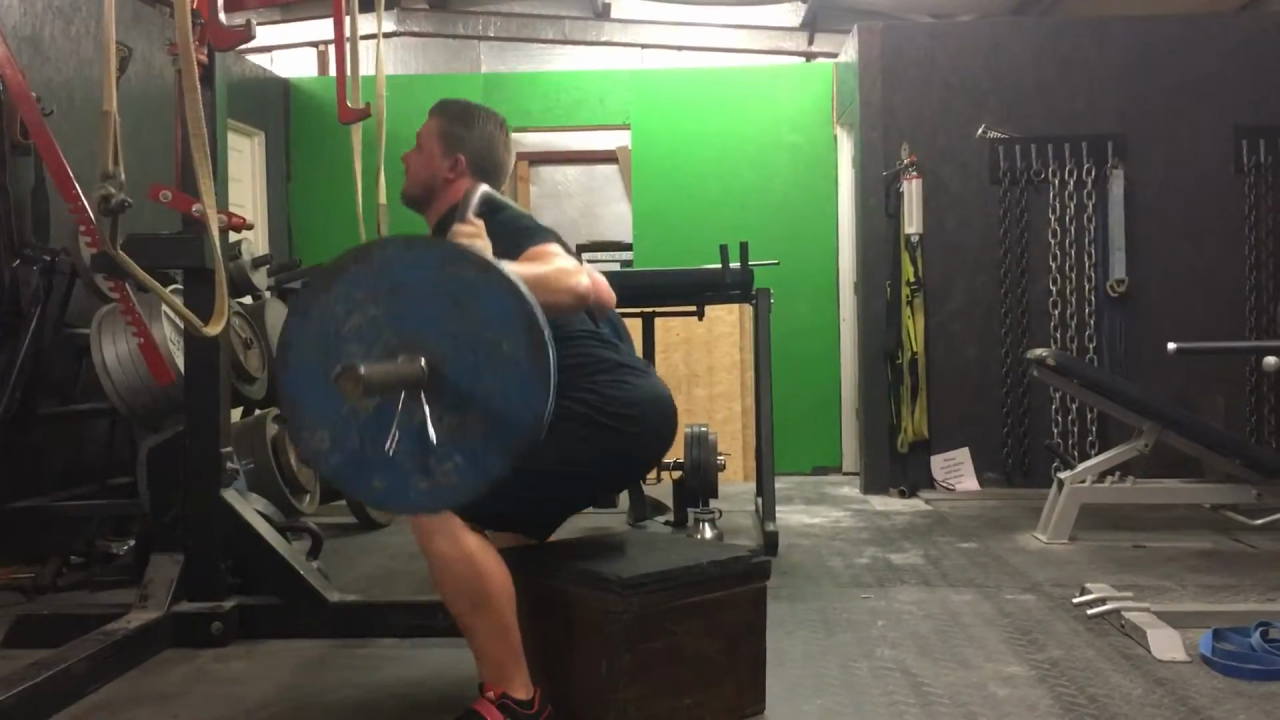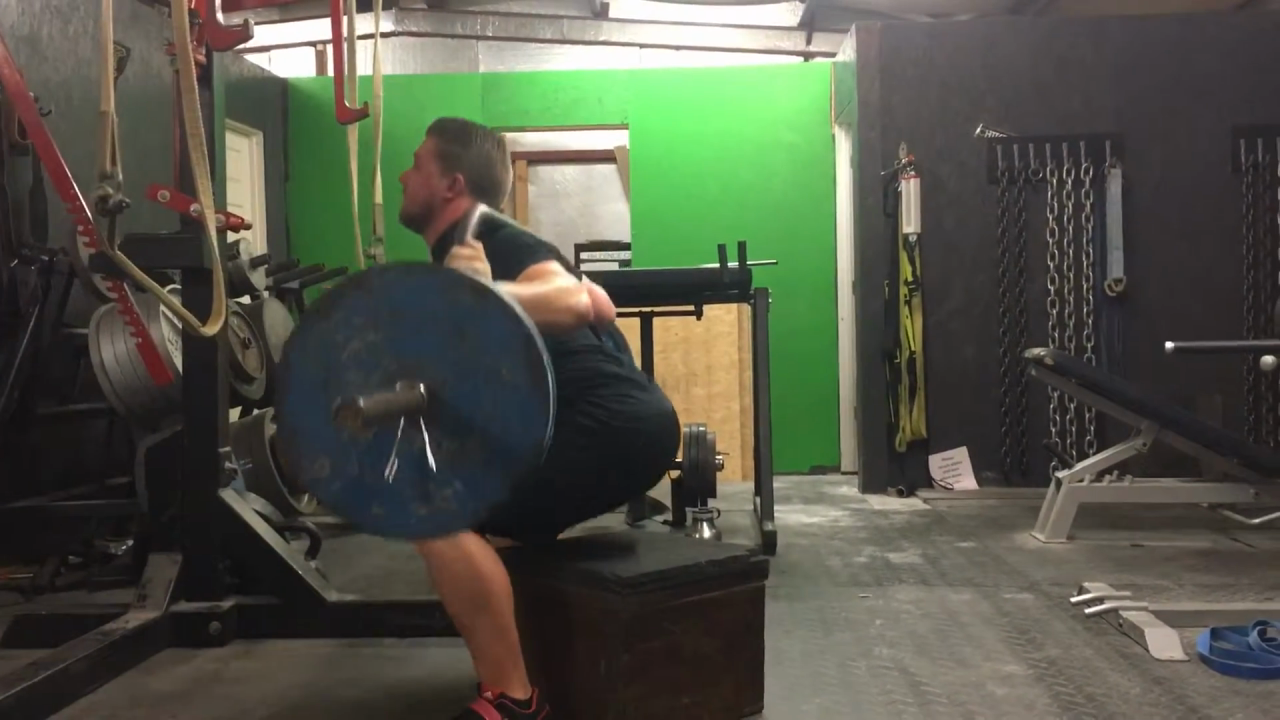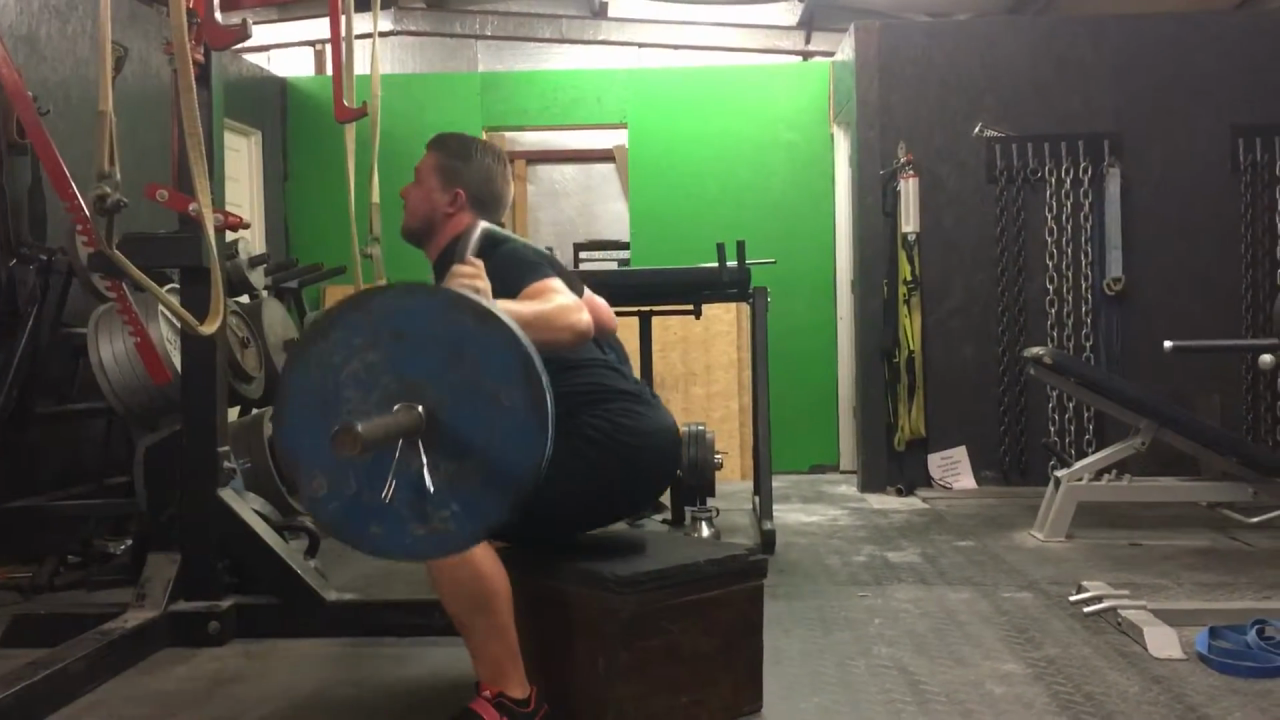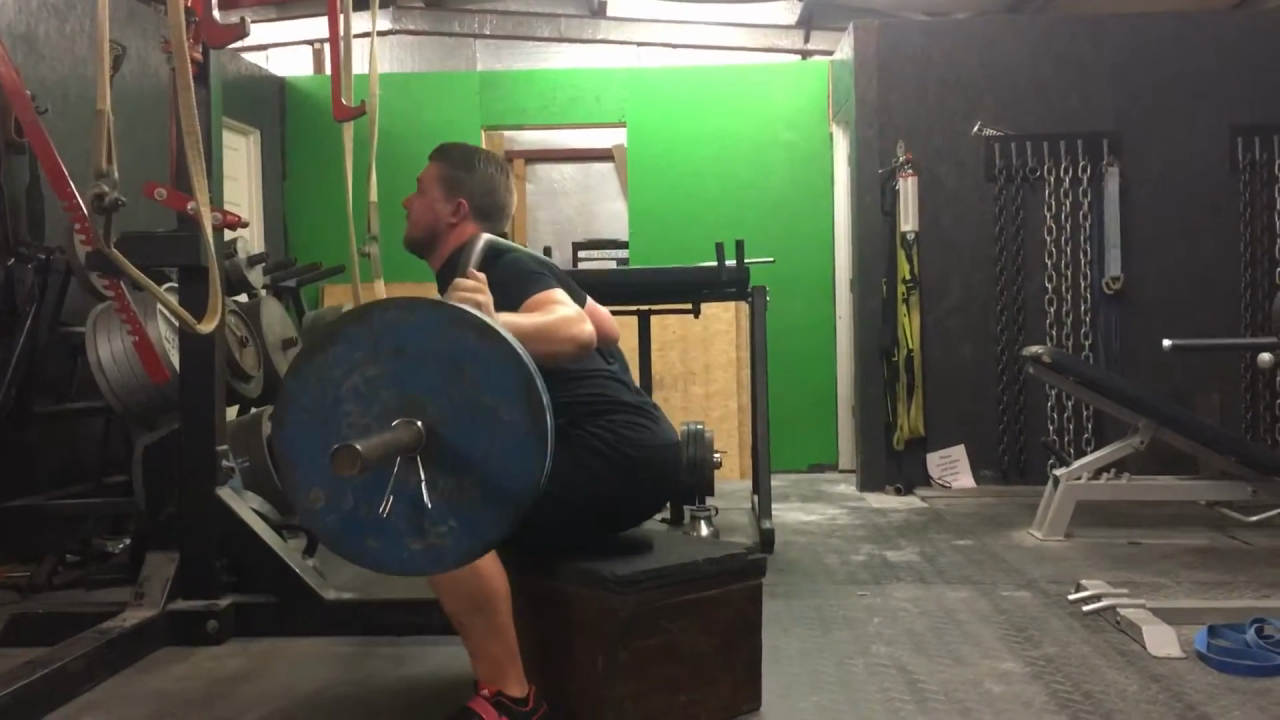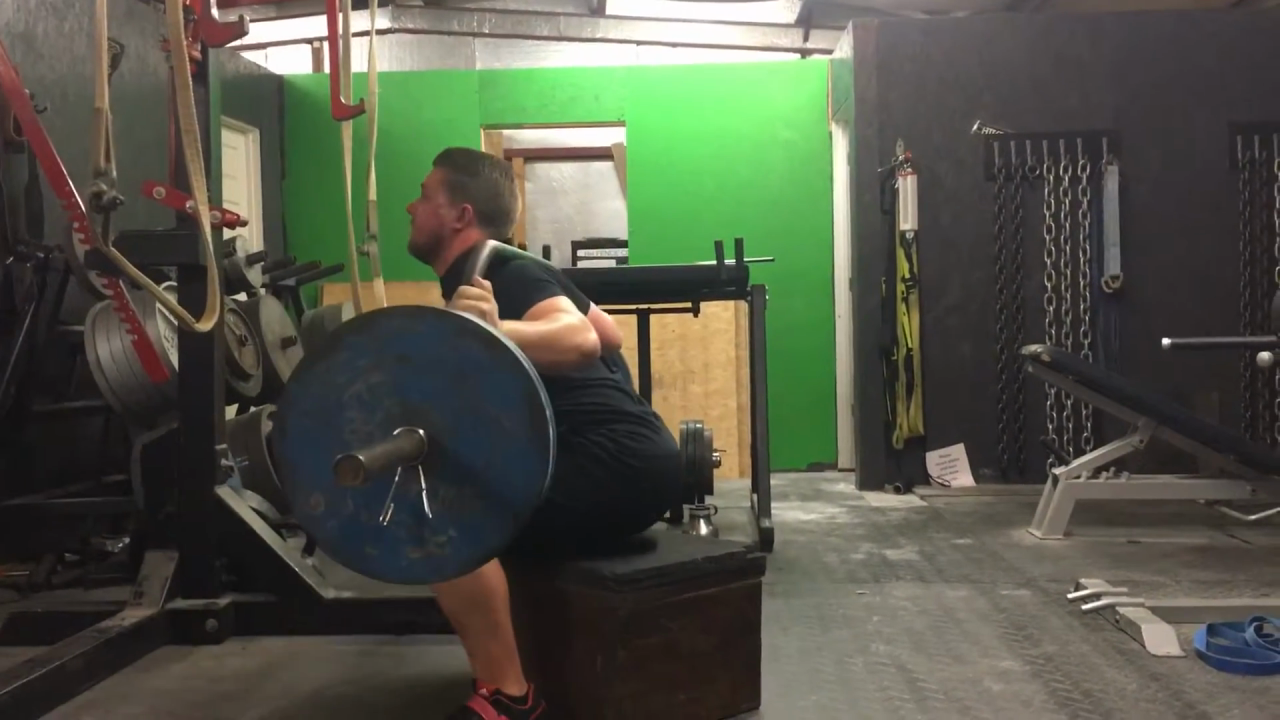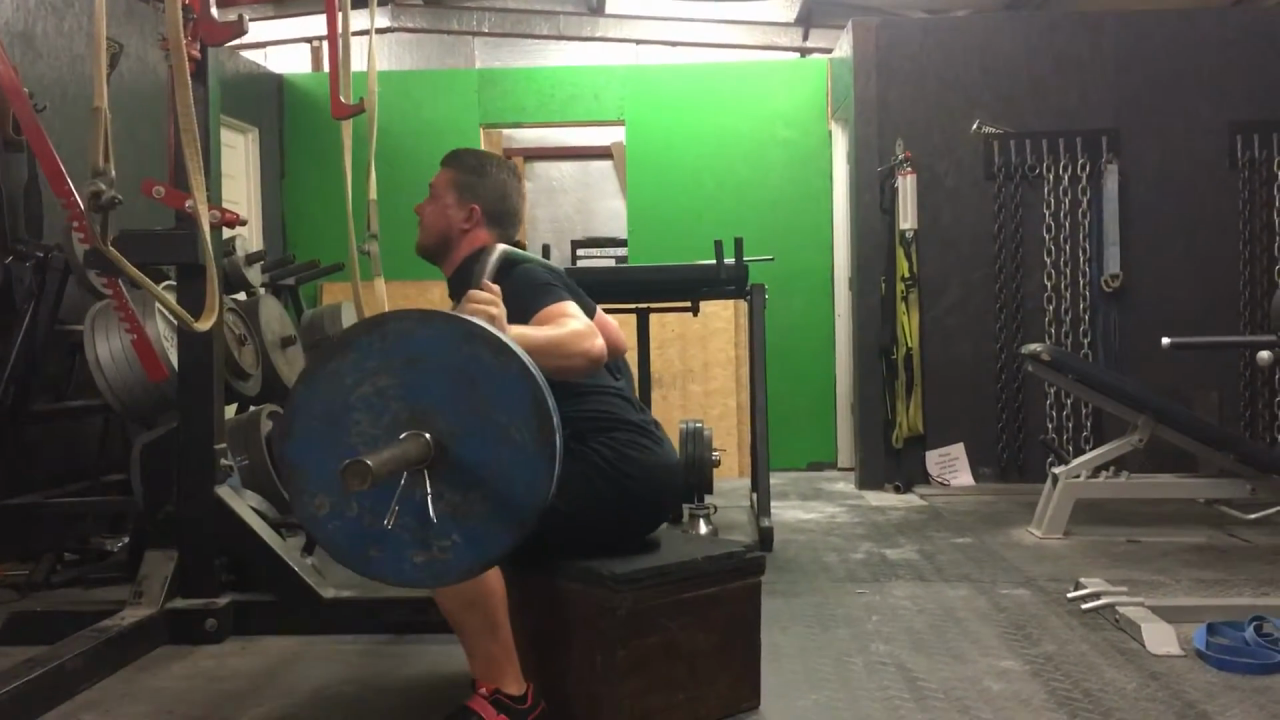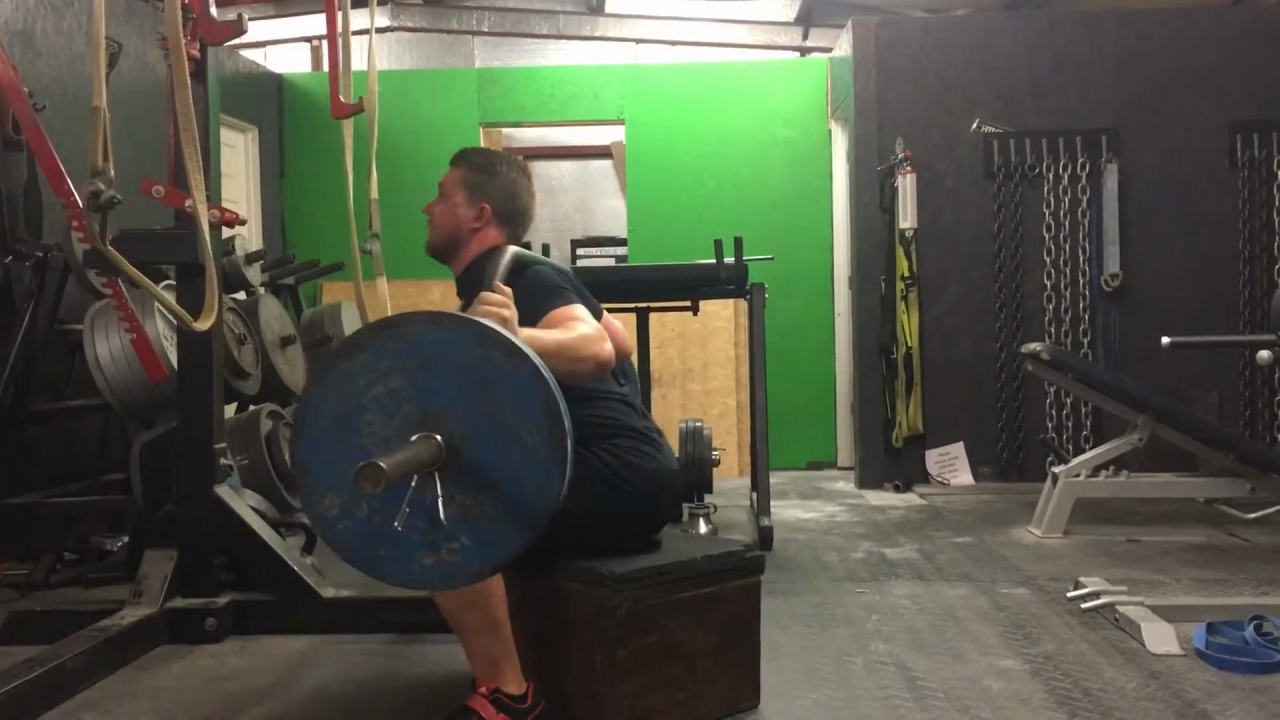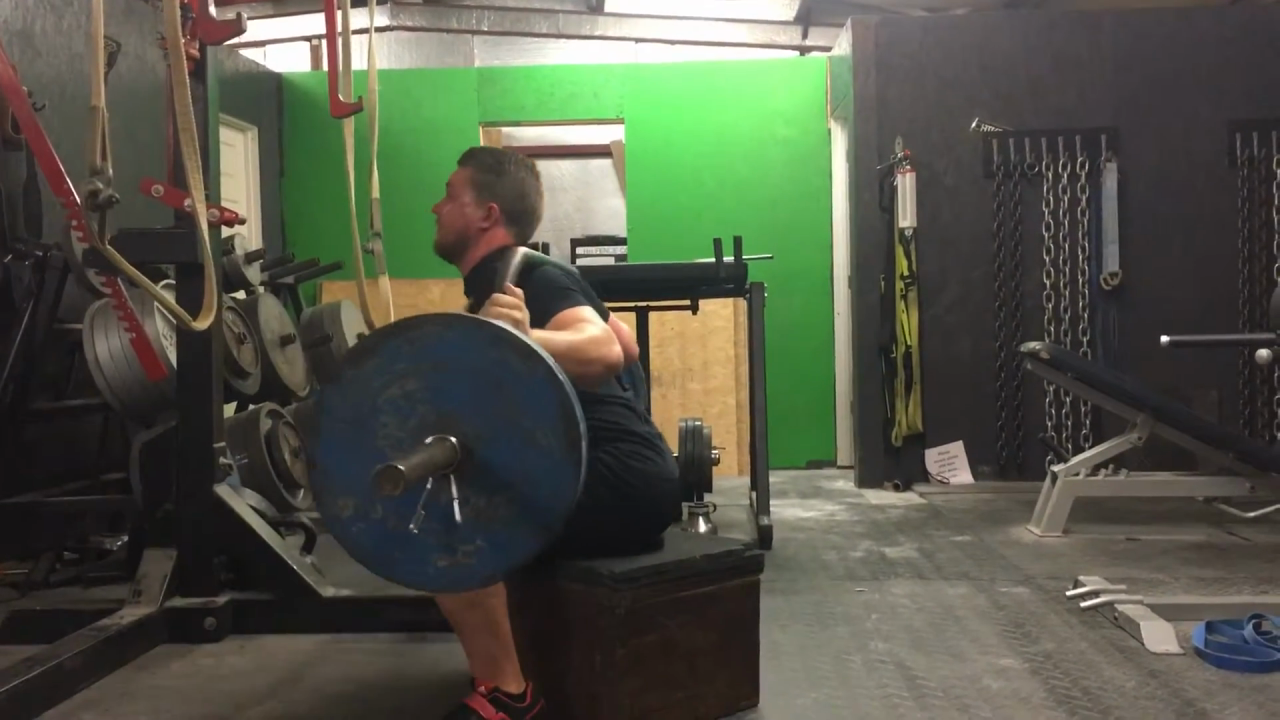
dt=0.1s
person 1, frame 1
left shoulder: (486, 226)
right shoulder: (489, 228)
left elbow: (571, 283)
right elbow: (600, 292)
left hip: (611, 413)
right hip: (625, 408)
left knee: (442, 509)
right knee: (489, 511)
person 1, frame 2
left shoulder: (487, 245)
right shoulder: (484, 245)
left elbow: (571, 301)
right elbow: (600, 305)
left wrist: (488, 294)
left hip: (613, 426)
right hip: (627, 419)
right knee: (488, 514)
person 1, frame 3
left shoulder: (487, 260)
right shoulder: (500, 256)
left elbow: (573, 320)
right elbow: (602, 317)
left wrist: (488, 311)
left hip: (619, 442)
right hip: (627, 437)
person 1, frame 4
left shoulder: (490, 271)
right shoulder: (498, 265)
left elbow: (576, 332)
right elbow: (605, 325)
left wrist: (492, 324)
left hip: (620, 452)
right hip: (629, 446)
person 1, frame 5
left shoulder: (494, 276)
right shoulder: (498, 272)
left elbow: (580, 340)
right elbow: (607, 335)
left wrist: (495, 331)
left hip: (621, 464)
right hip: (625, 457)
person 1, frame 6
left shoulder: (501, 279)
right shoulder: (501, 275)
left elbow: (587, 346)
right elbow: (614, 339)
left wrist: (504, 336)
left hip: (620, 471)
right hip: (626, 463)
person 1, frame 7
left shoulder: (513, 279)
right shoulder: (510, 275)
left elbow: (596, 348)
right elbow: (617, 342)
left wrist: (517, 338)
left hip: (621, 478)
right hip: (621, 469)
person 1, frame 8
left shoulder: (520, 280)
right shoulder: (512, 277)
left elbow: (603, 351)
right elbow: (622, 343)
left wrist: (528, 339)
left hip: (622, 481)
right hip: (625, 473)
